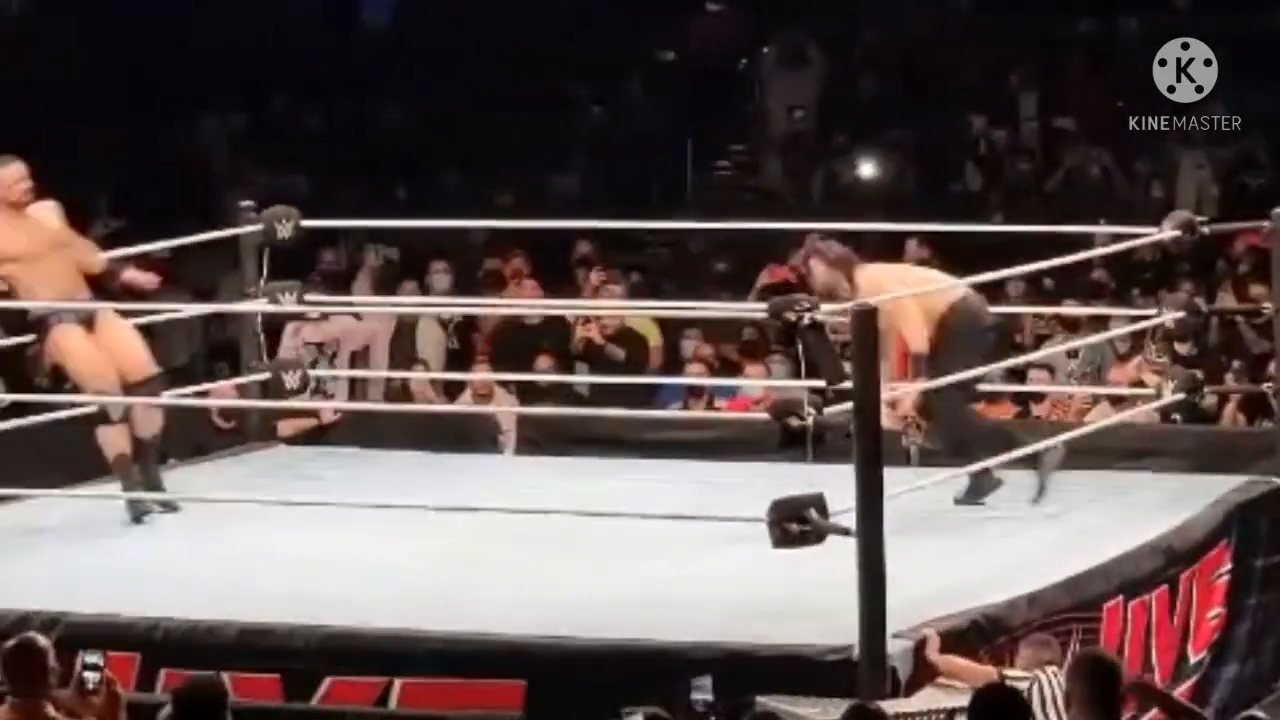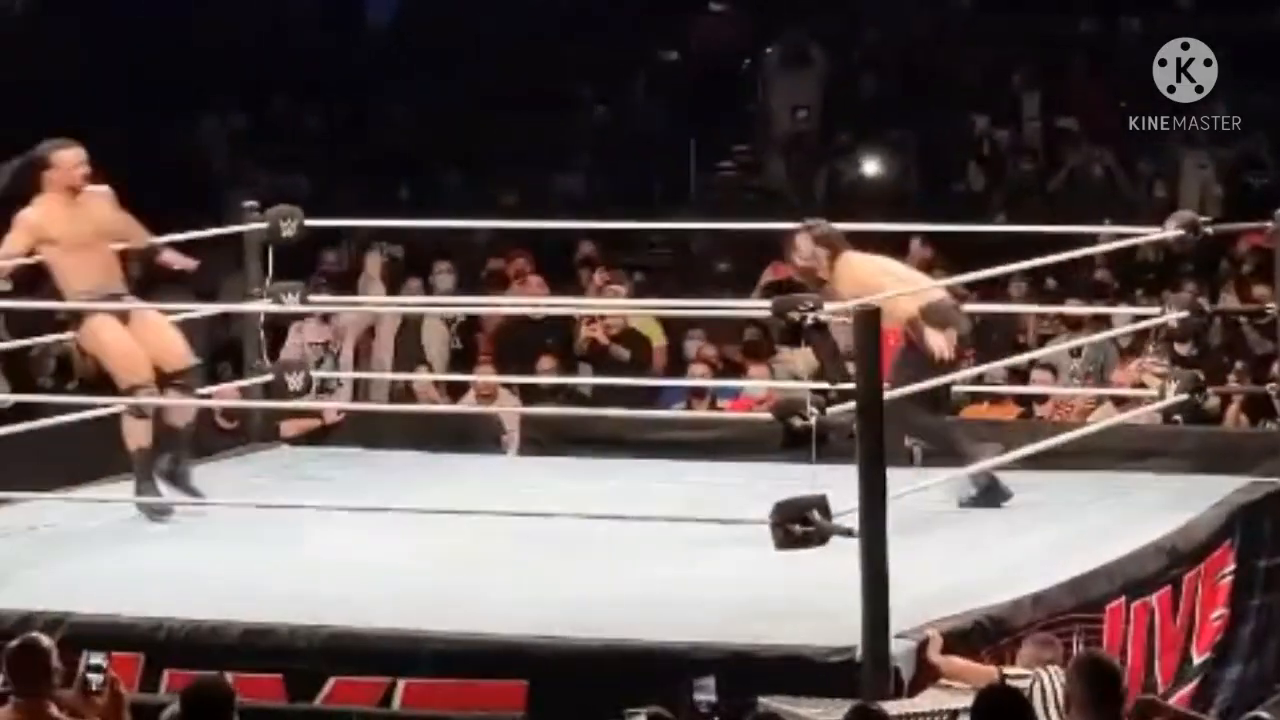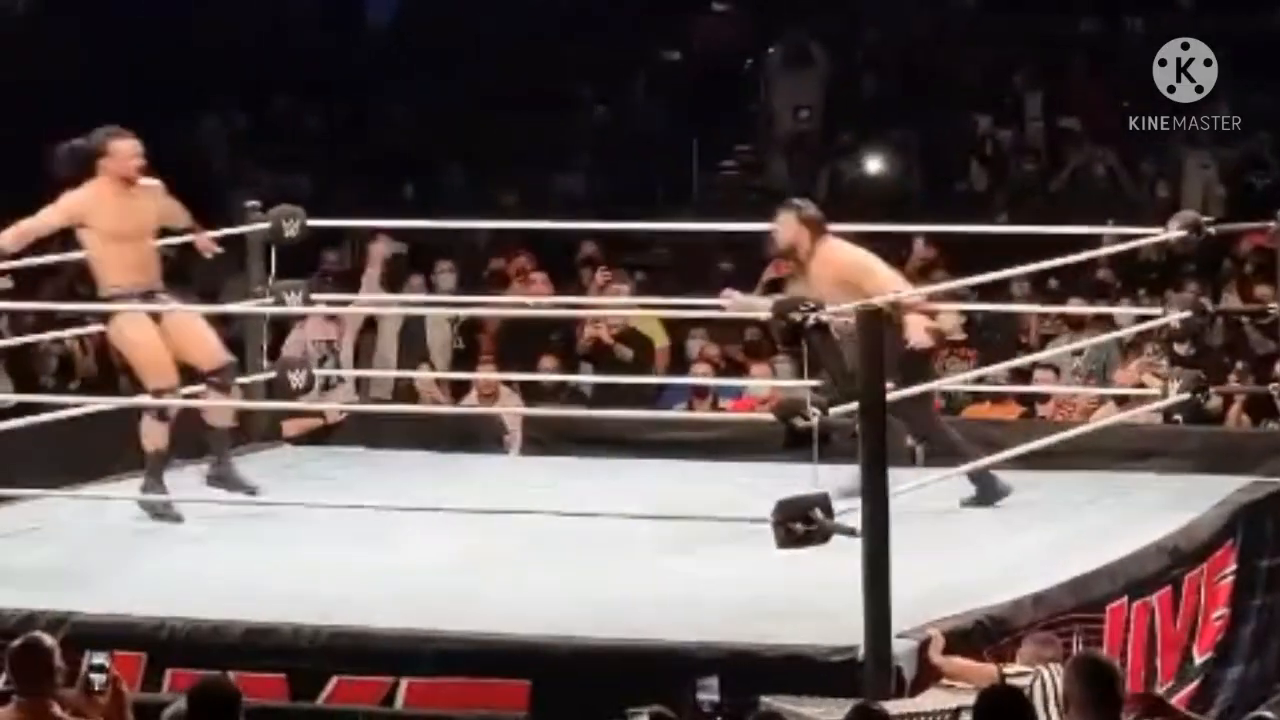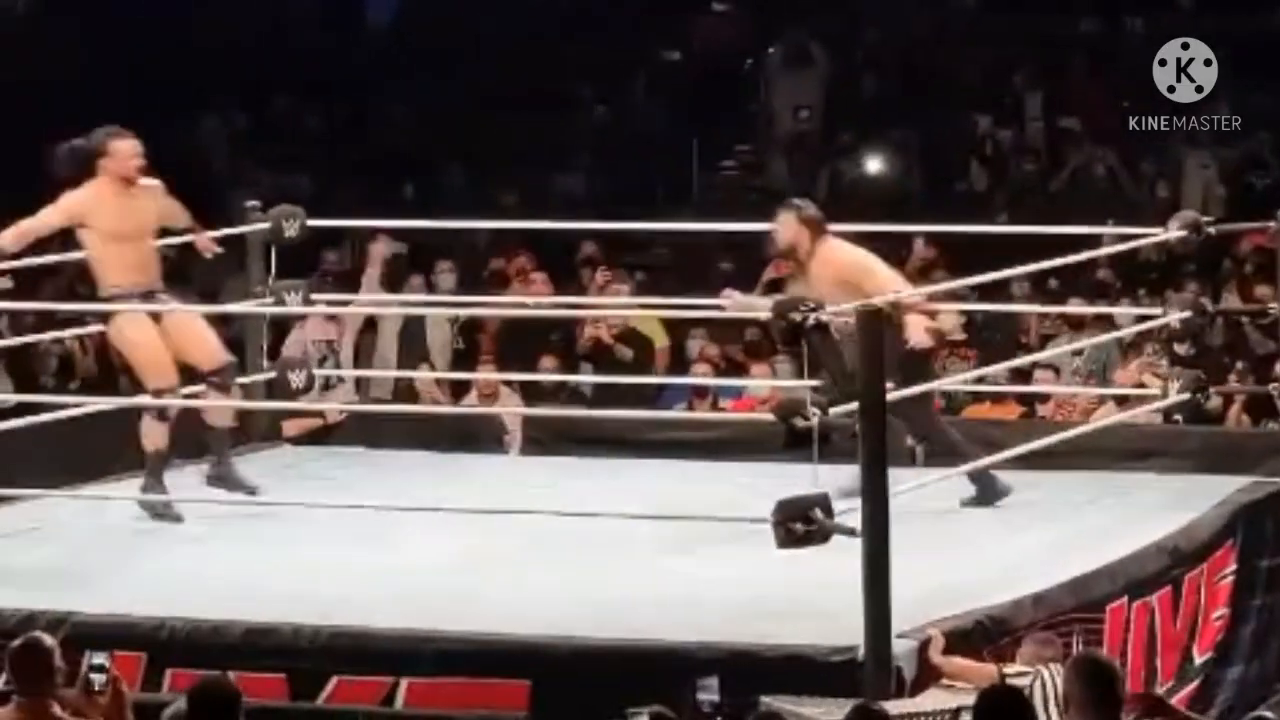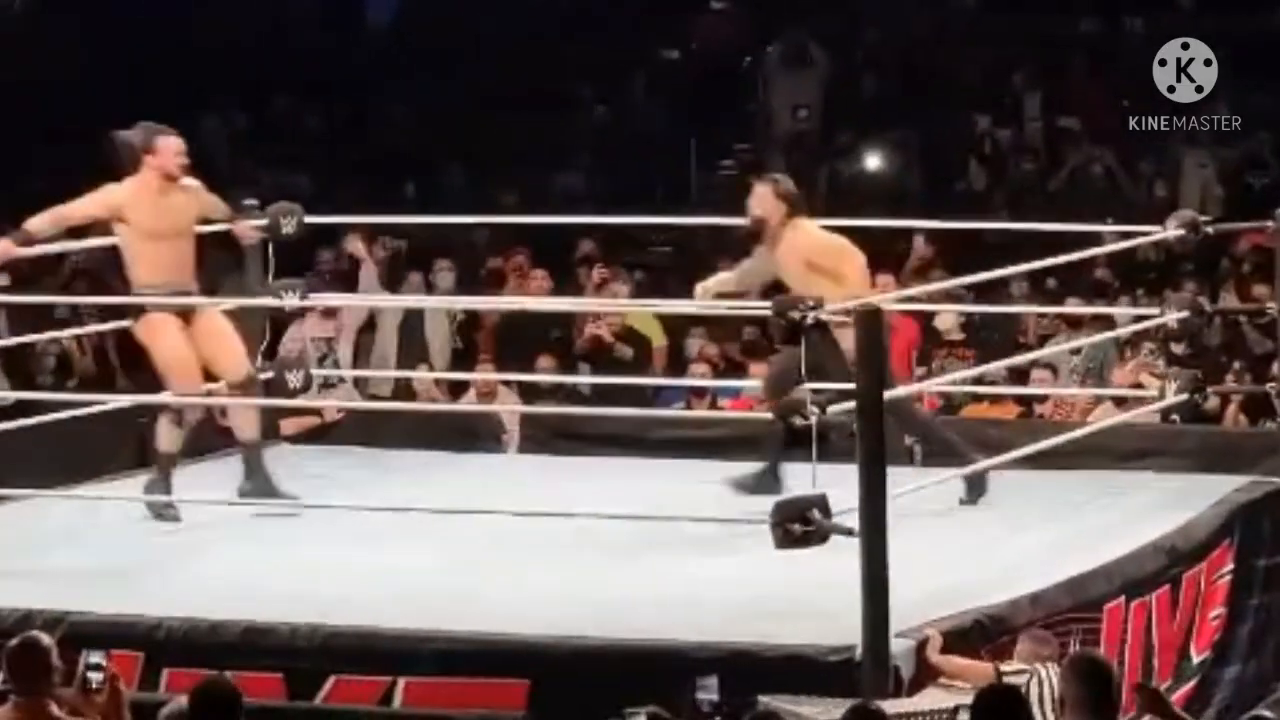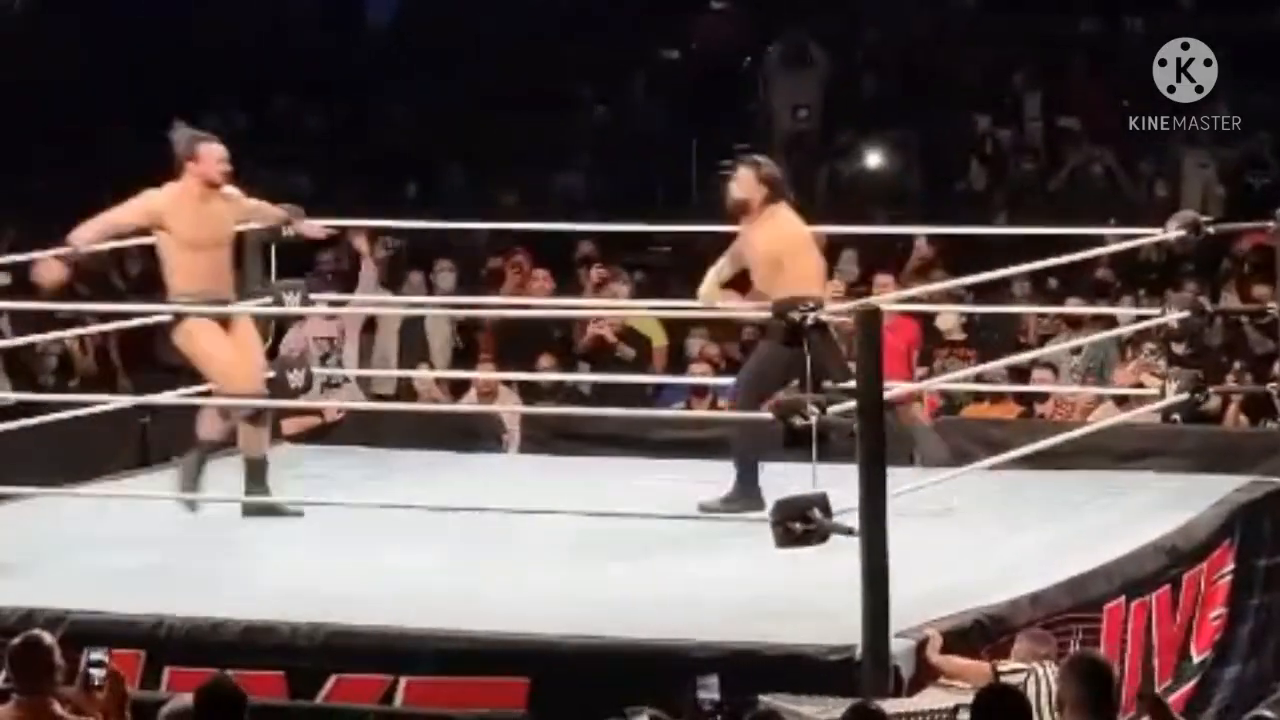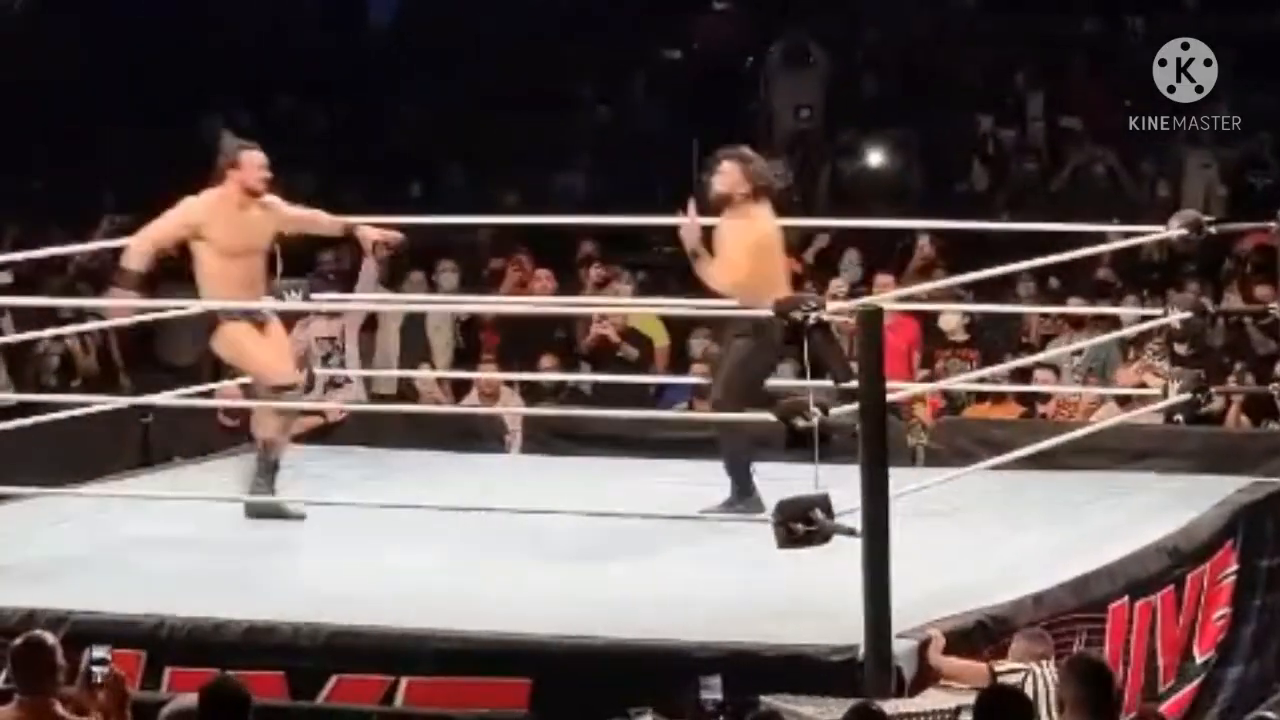
dt=0.1s
person 1, frame 1
left shoulder: (48, 210)
left wrist: (123, 272)
left hip: (92, 308)
right hip: (56, 322)
left knee: (147, 378)
right knee: (110, 396)
left ankle: (149, 474)
right ankle: (131, 485)
person 1, frame 2
left shoulder: (101, 197)
right shoulder: (37, 216)
left elbow: (125, 228)
left wrist: (161, 252)
left hip: (124, 301)
right hip: (90, 311)
left knee: (185, 367)
right knee: (142, 388)
left ankle: (176, 463)
right ankle: (145, 483)
person 1, frame 3
left shoulder: (152, 190)
right shoulder: (82, 201)
left elbow: (174, 212)
left wrist: (197, 233)
left hip: (159, 298)
right hip: (122, 305)
left knee: (221, 366)
right knee: (164, 390)
left ankle: (220, 465)
right ankle: (153, 484)
person 1, frame 4
left shoulder: (152, 190)
right shoulder: (82, 201)
left elbow: (173, 212)
left wrist: (196, 233)
left hip: (159, 298)
right hip: (121, 305)
left knee: (222, 366)
right knee: (164, 391)
left ankle: (222, 465)
right ankle: (153, 484)
person 1, frame 5
left shoulder: (191, 190)
right shoulder: (121, 195)
left elbow: (215, 207)
right elbow: (62, 215)
left wrist: (237, 222)
left hip: (193, 301)
right hip: (153, 305)
left knee: (243, 380)
right knee: (188, 395)
left ankle: (256, 478)
right ankle: (159, 484)
person 1, frame 6
left shoulder: (230, 200)
right shoulder: (162, 202)
left elbow: (261, 211)
right elbow: (104, 224)
left wrist: (296, 222)
right wrist: (65, 259)
left hip: (228, 308)
right hip: (191, 313)
left knee: (256, 398)
right knee: (239, 392)
left ankle: (257, 492)
right ankle: (194, 463)
person 1, frame 7
left shoulder: (270, 208)
right shoulder: (199, 209)
left elbow: (312, 219)
right elbow: (145, 240)
left wrist: (357, 230)
right wrist: (127, 284)
left hip: (261, 314)
right hip: (223, 319)
left knee: (281, 392)
right knee: (288, 385)
left ankle: (263, 492)
right ankle: (262, 472)
person 2, frame 1
left shoulder: (870, 282)
right shoulder: (857, 294)
left elbow: (913, 328)
left wrist: (917, 382)
left hip: (966, 320)
right hip: (958, 324)
left knee: (947, 409)
right knee: (934, 405)
left ankle: (1040, 453)
right ankle: (982, 478)
person 2, frame 2
left shoulder: (850, 268)
right shoulder: (836, 286)
left elbow: (896, 296)
left wrist: (930, 331)
left hip: (937, 323)
right hip: (933, 325)
left knee: (898, 410)
right knee: (927, 411)
left ankle: (971, 455)
right ankle: (989, 487)
person 2, frame 3
left shoulder: (831, 253)
right shoulder: (808, 270)
left elbow: (881, 278)
left wrist: (911, 315)
right wrist: (745, 302)
left hip: (903, 328)
right knee: (921, 418)
right ankle: (986, 483)
person 2, frame 4
left shoulder: (832, 255)
right shoulder: (808, 270)
left elbow: (882, 280)
left wrist: (911, 316)
right wrist: (744, 303)
left hip: (905, 329)
right knee: (920, 418)
right ankle: (987, 483)
person 2, frame 5
left shoulder: (802, 236)
right shoulder: (773, 245)
left elbow: (853, 262)
right elbow: (744, 276)
left wrist: (848, 320)
right wrist: (712, 286)
left hip: (847, 325)
right hip: (831, 328)
person 2, frame 6
left shoulder: (776, 227)
right shoulder: (757, 225)
right elbow: (735, 256)
right wrist: (711, 283)
left hip: (803, 322)
right hip: (794, 321)
left knee: (744, 399)
person 2, frame 7
left shoulder: (750, 225)
right shoulder: (745, 213)
left elbow: (728, 283)
left wrist: (694, 249)
left hip: (766, 323)
right hip: (753, 317)
left knee: (725, 403)
left ankle: (744, 494)
